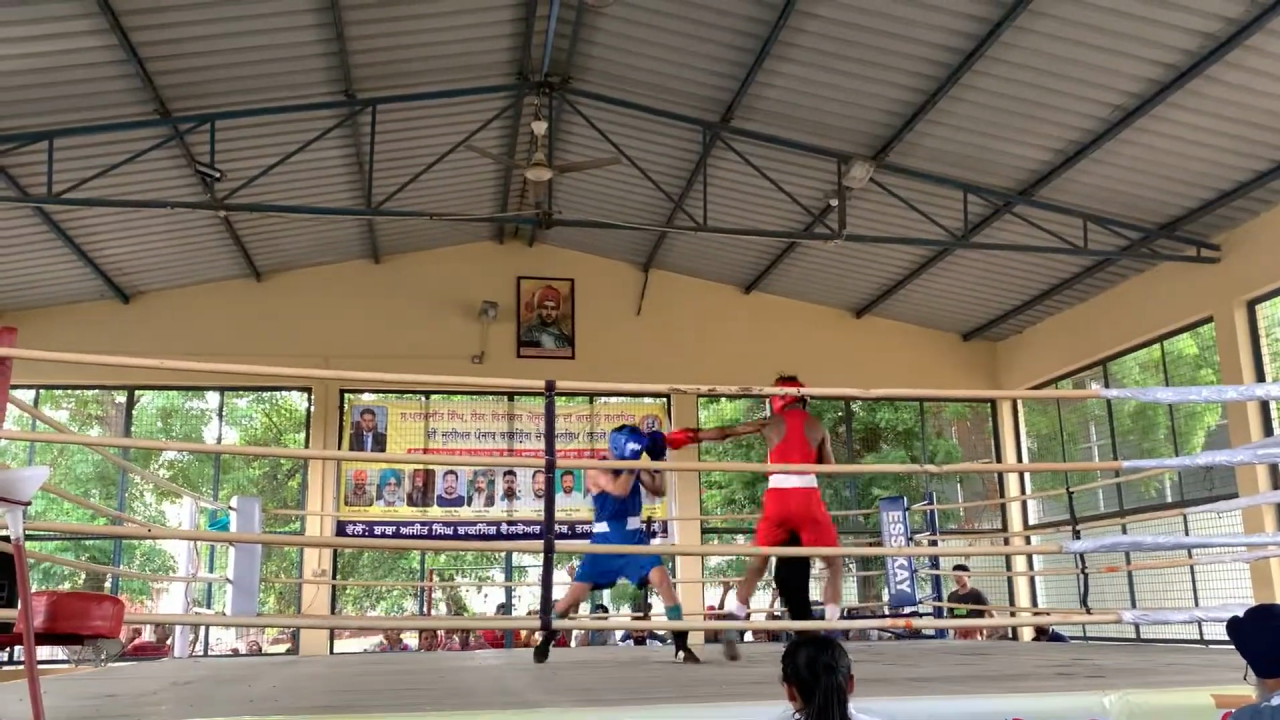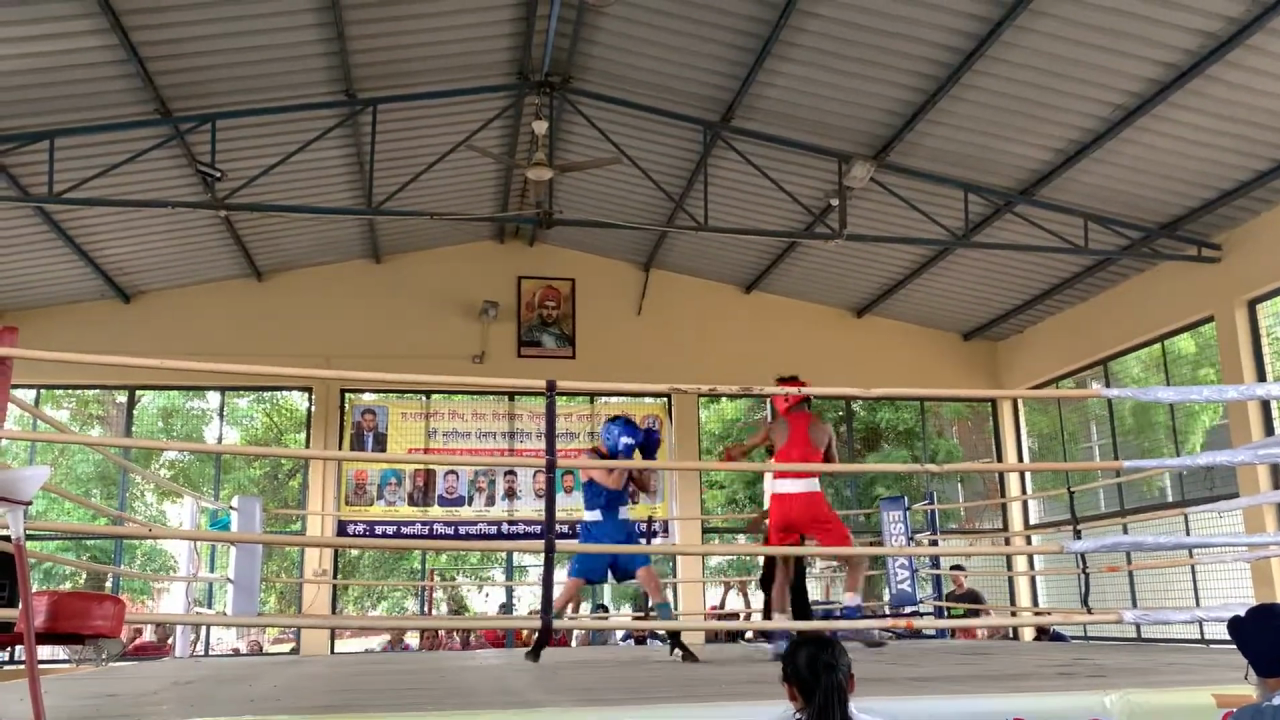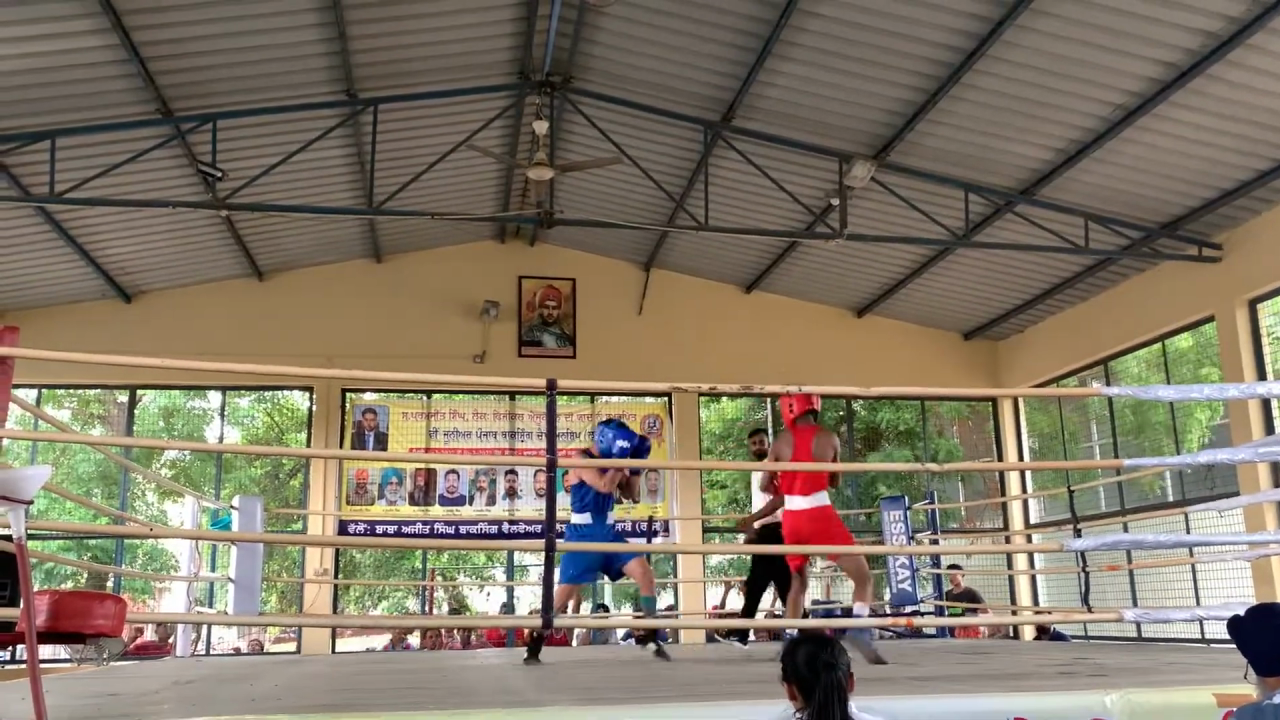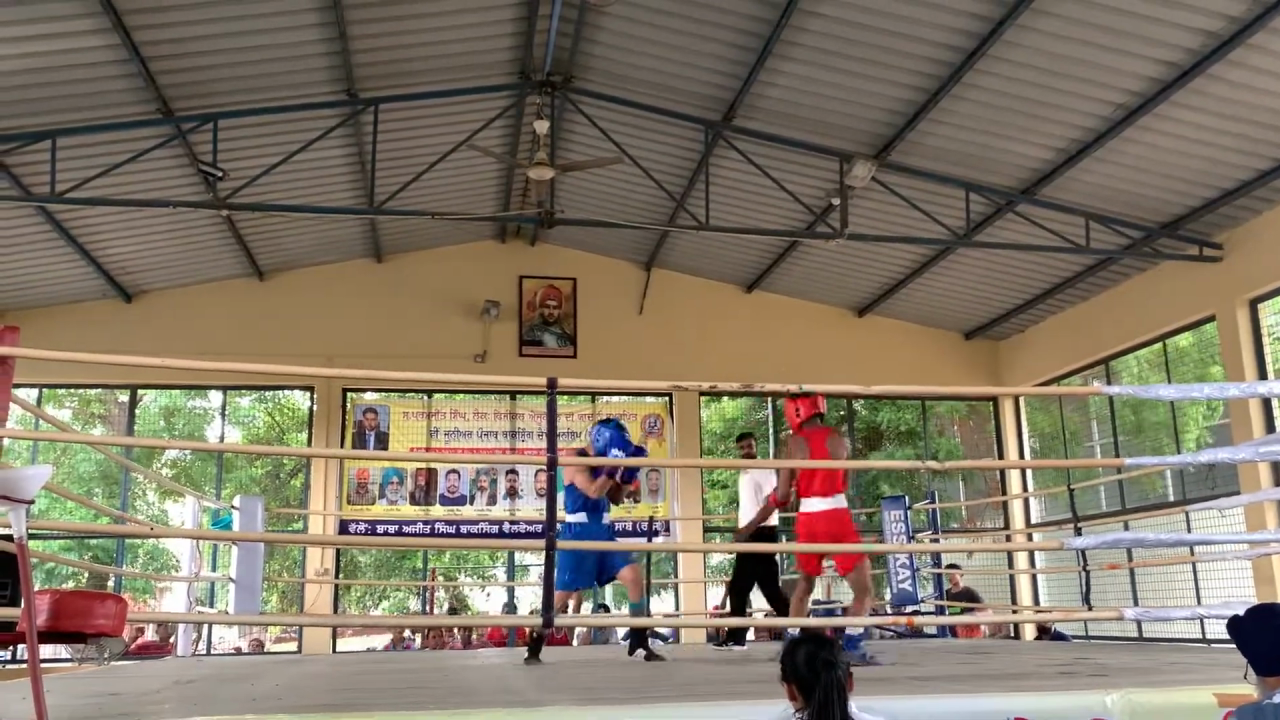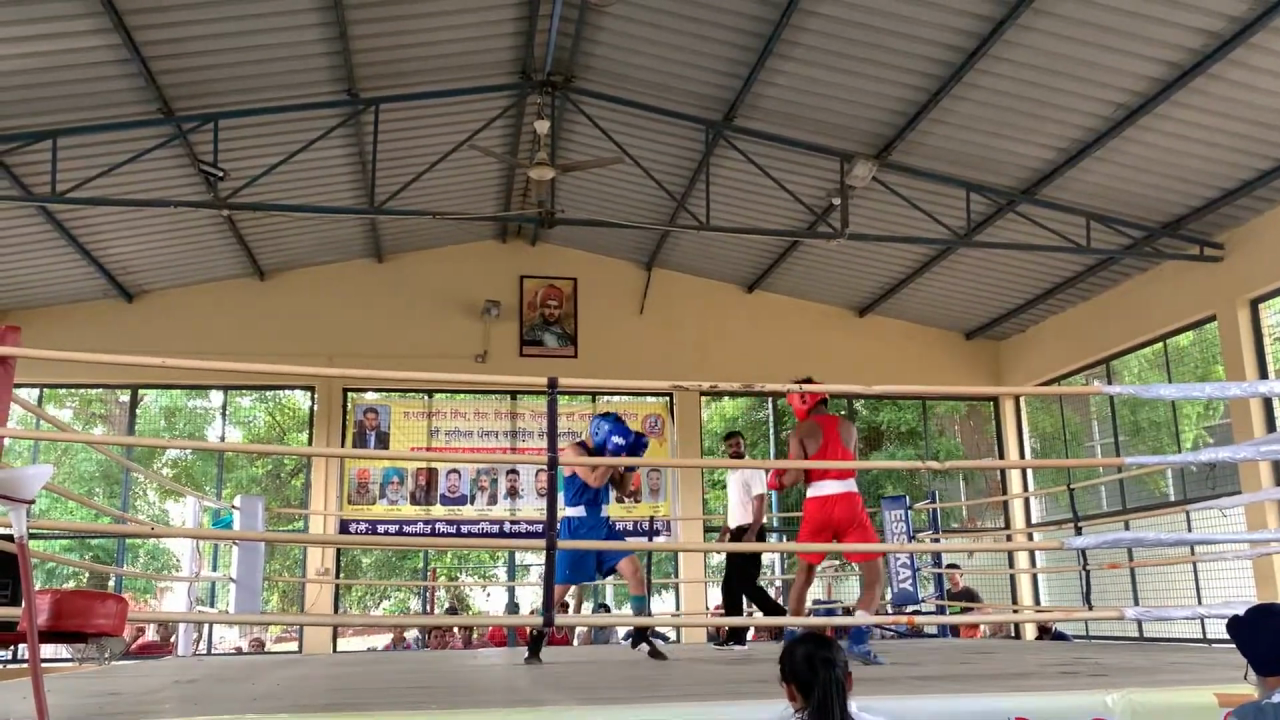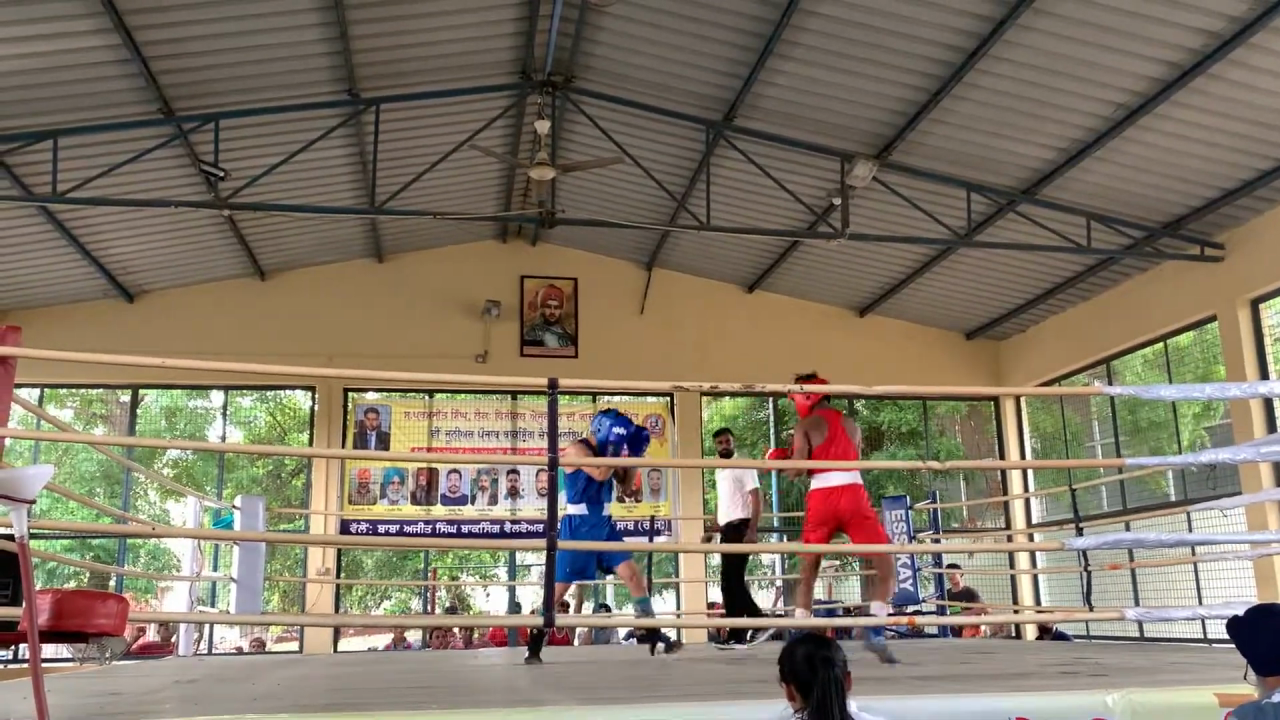
dt=0.1s
person 1, frame 1
left shoulder: (771, 422)
right shoulder: (818, 424)
left elbow: (727, 431)
right elbow: (829, 467)
left wrist: (692, 435)
left hip: (777, 500)
right hip: (807, 499)
left knee: (757, 567)
right knee: (835, 565)
left ankle: (732, 627)
person 1, frame 2
left shoulder: (775, 426)
right shoulder: (823, 427)
left elbow: (739, 451)
right elbow: (834, 467)
left wrist: (726, 456)
left hip: (780, 504)
right hip: (809, 502)
left knee: (783, 571)
right knee: (856, 561)
left ankle: (781, 638)
right ankle: (851, 618)
person 1, frame 3
left shoulder: (782, 440)
right shoulder: (829, 438)
left elbow: (765, 485)
right elbow: (835, 483)
left wrist: (781, 487)
left hip: (792, 519)
right hip: (820, 516)
left knee: (798, 581)
right knee: (862, 577)
right ankle: (858, 630)
person 1, frame 4
left shoulder: (792, 444)
right shoulder: (841, 440)
left elbow: (782, 493)
left wrist: (757, 519)
left hip: (808, 520)
right hip: (836, 518)
left knee: (804, 584)
right knee: (863, 586)
right ankle: (851, 644)
person 1, frame 5
left shoulder: (800, 431)
right shoulder: (847, 426)
left elbow: (796, 477)
left wrist: (778, 481)
left hip: (817, 508)
right hip: (848, 503)
left knee: (803, 576)
right knee: (875, 575)
left ankle: (792, 642)
right ankle: (857, 640)
person 1, frame 6
left shoulder: (805, 424)
right shoulder: (852, 423)
left elbow: (797, 470)
left wrist: (780, 461)
left hip: (821, 499)
right hip: (853, 495)
left knee: (808, 571)
right knee: (885, 566)
right ankle: (876, 632)
person 2, frame 1
left shoulder: (634, 467)
right shoulder: (597, 469)
left elbow: (660, 491)
right elbow: (620, 490)
left wrist: (658, 459)
right wrist: (632, 461)
left hip: (634, 538)
right hip: (605, 540)
left knee: (662, 581)
right knee: (575, 594)
left ankle: (682, 645)
right ankle: (546, 640)
person 2, frame 2
left shoulder: (619, 457)
right shoulder: (589, 458)
left elbow: (646, 485)
right elbow: (614, 483)
left wrist: (648, 456)
right wrist: (626, 454)
left hip: (623, 530)
right hip: (595, 533)
left knee: (651, 580)
right knee: (573, 587)
left ankle: (676, 643)
right ankle: (540, 642)
person 2, frame 3
left shoulder: (611, 460)
right shoulder: (580, 460)
left elbow: (631, 492)
right elbow: (605, 487)
left wrist: (637, 462)
right wrist: (620, 457)
left hip: (608, 533)
right hip: (582, 534)
left knee: (645, 572)
right knee: (566, 591)
left ankle: (649, 636)
right ankle: (534, 647)
person 2, frame 4
left shoulder: (604, 461)
right shoulder: (574, 461)
left elbow: (616, 498)
right elbow: (594, 493)
left wrist: (629, 471)
right wrist: (613, 465)
left hip: (603, 533)
right hip: (576, 535)
left knee: (635, 579)
right knee: (562, 595)
left ankle: (638, 643)
right ankle: (534, 648)
person 2, frame 5
left shoulder: (603, 453)
right shoulder: (574, 451)
left elbow: (622, 486)
right elbow: (595, 481)
left wrist: (632, 459)
right wrist: (613, 453)
left hip: (602, 526)
right hip: (576, 528)
left knee: (634, 571)
right knee: (561, 588)
left ankle: (641, 637)
right ankle: (534, 646)
person 2, frame 6
left shoulder: (607, 449)
right shoulder: (576, 448)
left elbow: (626, 481)
right elbow: (600, 475)
left wrist: (635, 452)
right wrist: (615, 446)
left hip: (603, 524)
right hip: (577, 526)
left knee: (632, 575)
right knee: (560, 585)
left ankle: (654, 638)
right ankle: (534, 647)
person 3, frame 1
left shoulder: (795, 462)
right shoulder: (789, 462)
left elbow: (798, 499)
left wrist: (775, 525)
left hip: (797, 526)
right hip: (793, 526)
left knee: (790, 581)
right knee: (784, 579)
left ankle: (806, 633)
right ankle: (805, 630)
person 3, frame 2
left shoulder: (786, 464)
right shoulder: (772, 466)
left elbow: (789, 497)
left wrist: (762, 516)
right wrist: (765, 519)
left hip: (787, 527)
right hip: (777, 529)
left knee: (792, 583)
right knee: (769, 581)
right ankle: (769, 632)
person 3, frame 3
right shoulder: (758, 470)
left elbow: (778, 500)
left wrist: (752, 519)
right wrist: (751, 527)
left hip: (774, 530)
right hip: (763, 531)
left knee: (784, 584)
right knee: (754, 585)
right ankle: (740, 634)
person 3, frame 4
left shoulder: (764, 471)
right shoulder: (744, 474)
left elbow: (769, 504)
left wrist: (750, 527)
right wrist: (743, 532)
left hip: (763, 534)
right hip: (751, 536)
left knee: (770, 587)
right knee: (737, 586)
right ankle: (735, 637)
person 3, frame 5
left shoulder: (753, 471)
right shoulder: (731, 473)
left elbow: (760, 504)
left wrist: (751, 533)
right wrist: (723, 533)
left hip: (749, 533)
right hip: (737, 534)
left knee: (745, 585)
right knee: (731, 586)
right ankle: (736, 636)
person 3, frame 6
left shoulder: (743, 467)
right shoulder: (719, 471)
left elbow: (757, 498)
left wrist: (752, 529)
left hip: (742, 526)
right hip: (729, 530)
left knee: (732, 579)
right knee: (731, 581)
left ankle: (750, 628)
right ankle: (737, 633)
